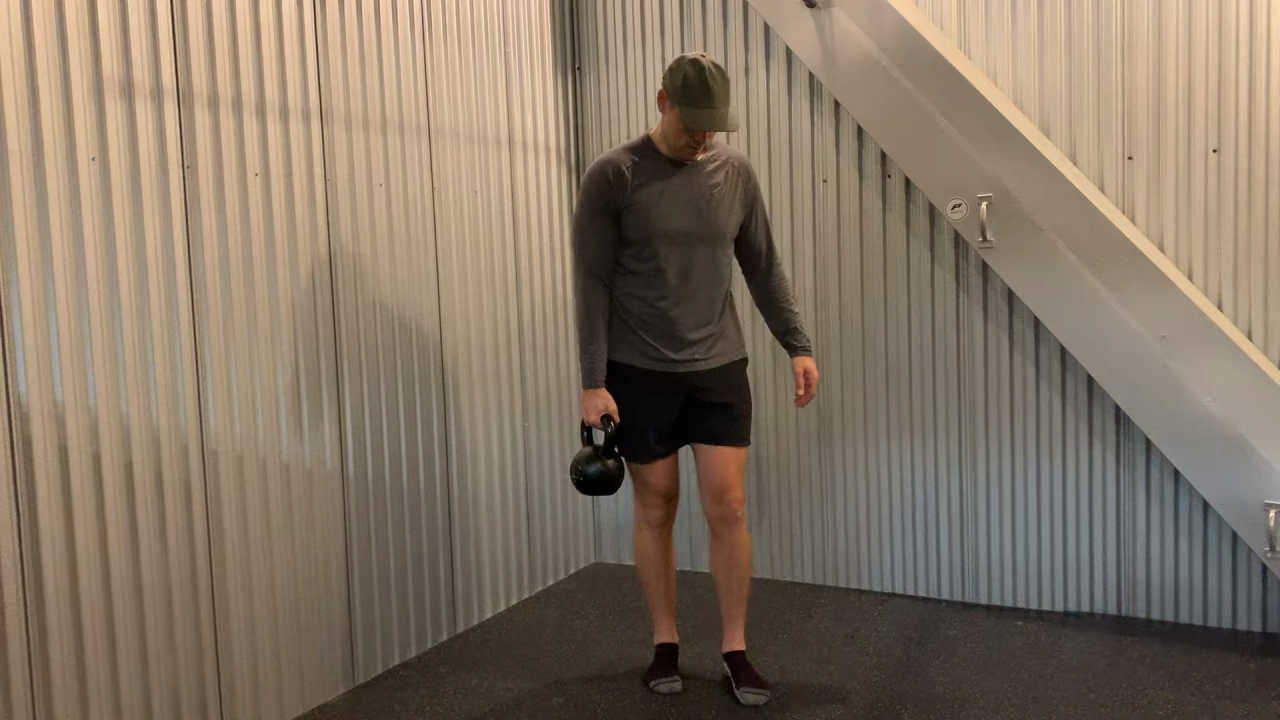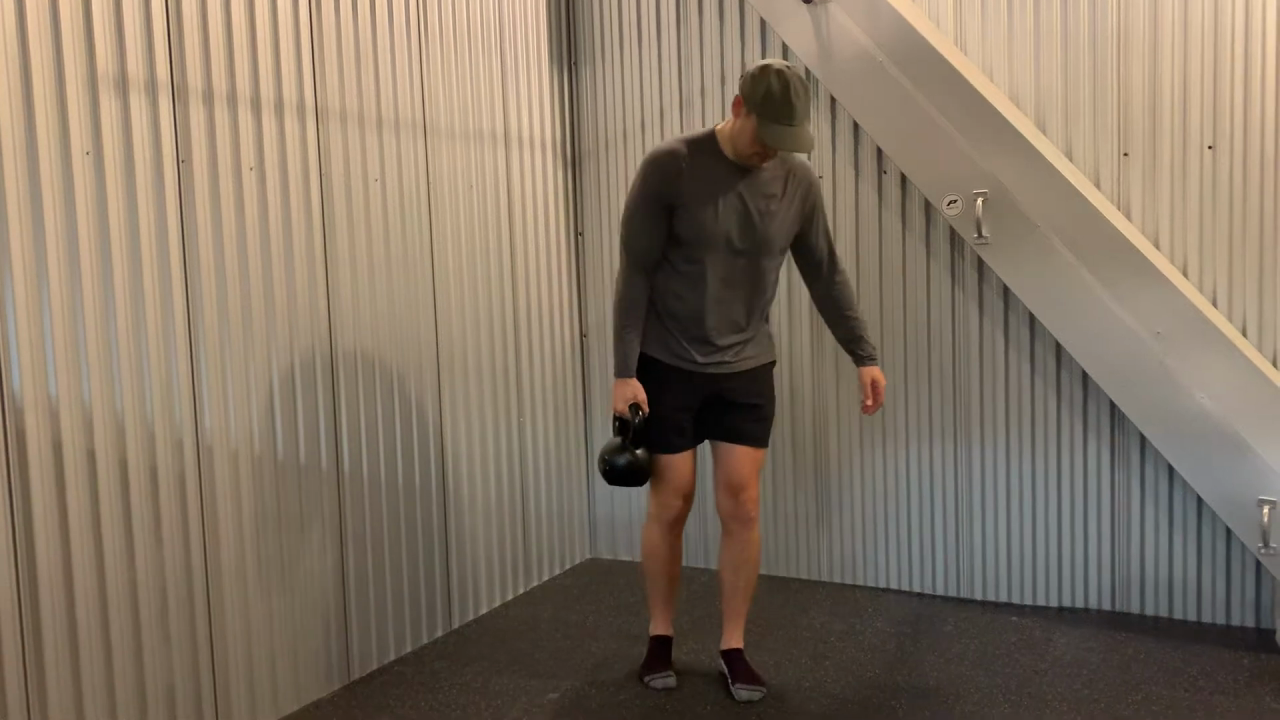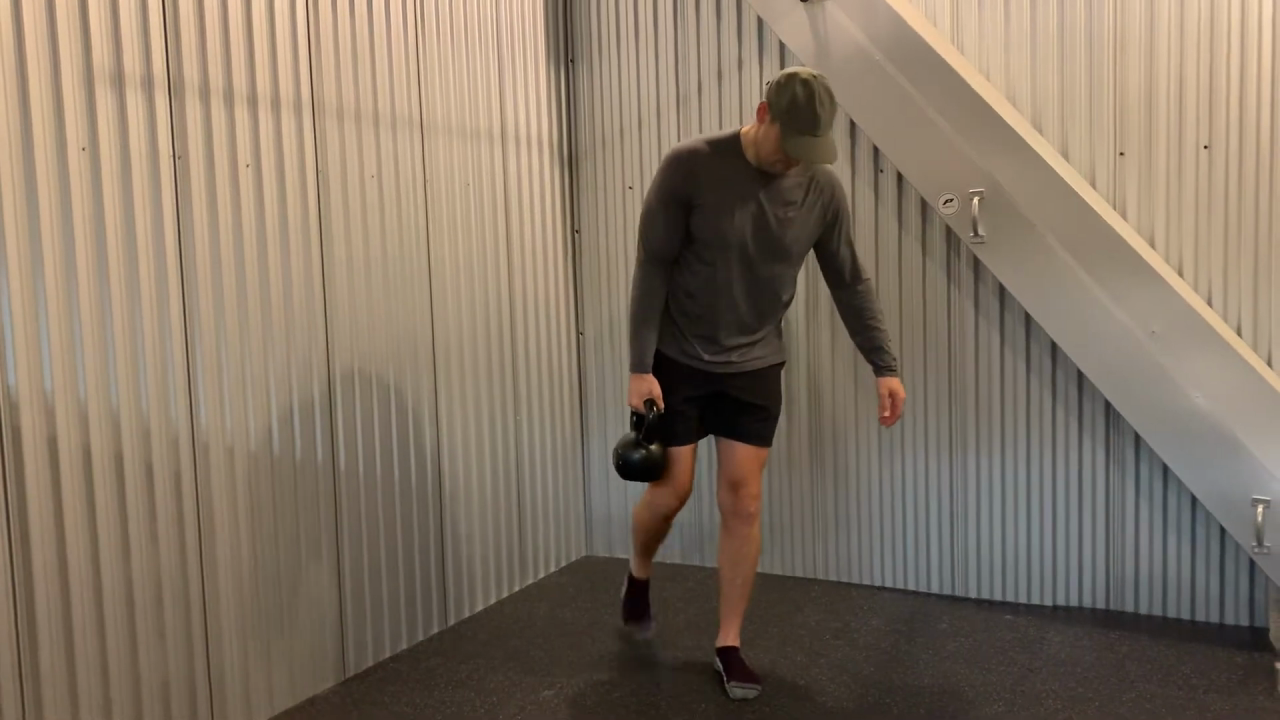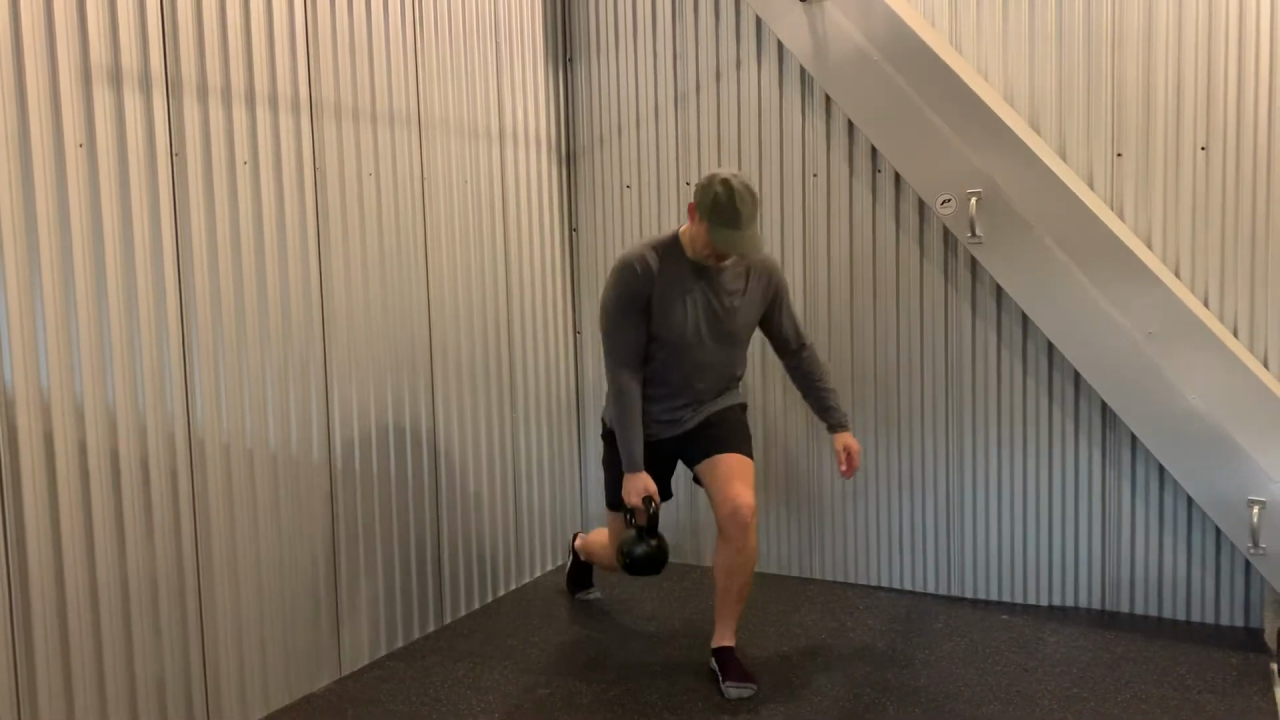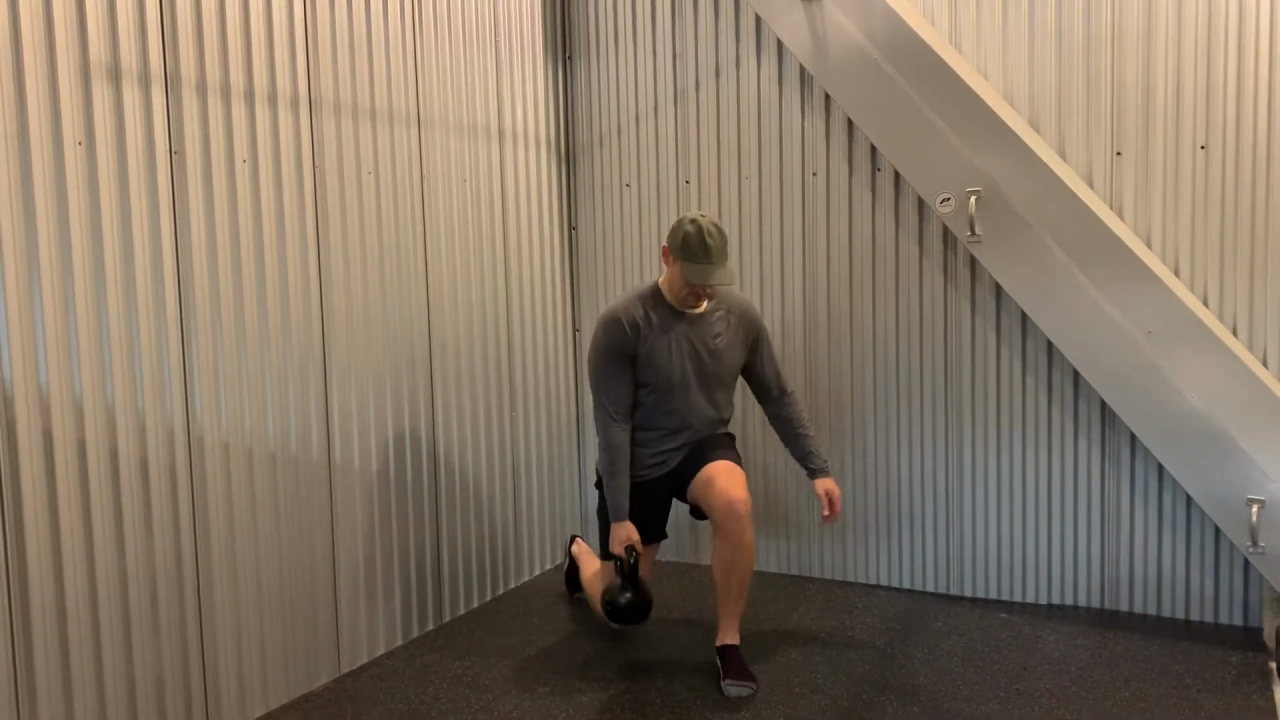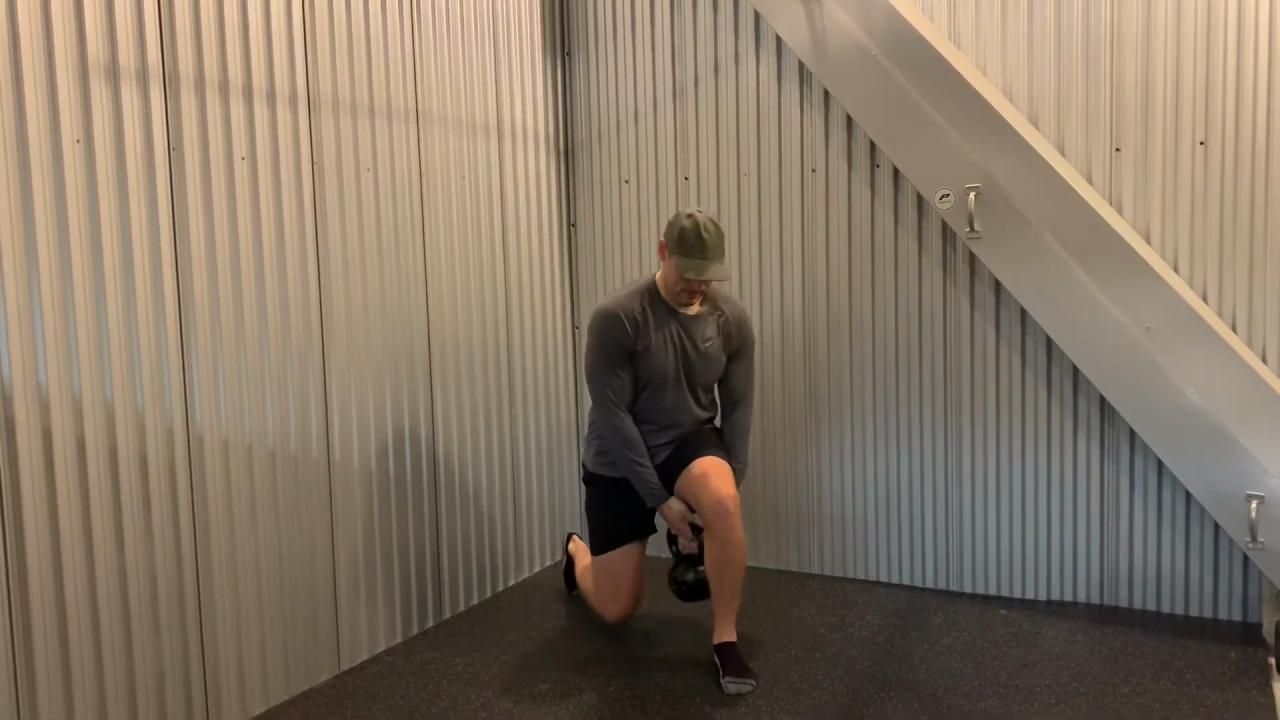
dt=0.7s
person 1, frame 1
left shoulder: (737, 173)
right shoulder: (613, 176)
left elbow: (763, 267)
right elbow: (592, 283)
left wrist: (798, 346)
right wrist: (593, 382)
left hip: (720, 367)
right hip: (640, 373)
left knee: (728, 507)
right knee: (655, 508)
left ankle: (735, 648)
right ankle: (666, 643)
person 1, frame 2
left shoulder: (798, 181)
right shoulder: (669, 167)
left elbow: (825, 275)
right elbow: (635, 273)
left wrist: (864, 355)
right wrist: (625, 372)
left hip: (747, 367)
right hip: (666, 366)
left knee: (741, 505)
right knee: (670, 504)
left ankle: (733, 646)
right ankle: (660, 637)
person 1, frame 3
left shoulder: (823, 189)
right shoulder: (690, 165)
left elbow: (850, 283)
right elbow: (652, 268)
left wrist: (884, 365)
right wrist: (640, 367)
left hip: (754, 365)
right hip: (676, 359)
left knee: (742, 502)
right knee: (669, 492)
left ankle: (728, 645)
right ankle: (638, 574)
person 1, frame 4
left shoulder: (761, 272)
right shoulder: (638, 271)
left elbow: (796, 351)
right elbow: (623, 375)
left wrist: (836, 423)
right wrist: (632, 467)
left hip: (715, 413)
right hip: (645, 423)
left knee: (741, 513)
right knee: (626, 548)
left ankle: (724, 645)
right ankle: (583, 547)
person 1, frame 5
left shoulder: (740, 316)
right shoulder: (623, 323)
left elbow: (777, 397)
right elbow: (612, 423)
left wrist: (818, 470)
right wrist: (618, 517)
left hip: (702, 447)
right hip: (638, 465)
left knee: (735, 504)
left ankle: (729, 642)
right ankle: (581, 552)
person 1, frame 6
left shoulder: (732, 319)
right shoulder: (617, 317)
left elbow: (737, 410)
right elbow: (613, 415)
left wrist: (725, 485)
right wrist: (661, 500)
left hip: (690, 440)
right hip: (620, 459)
left knee: (723, 505)
right knee: (616, 609)
left ankle: (725, 640)
right ankle: (577, 550)
